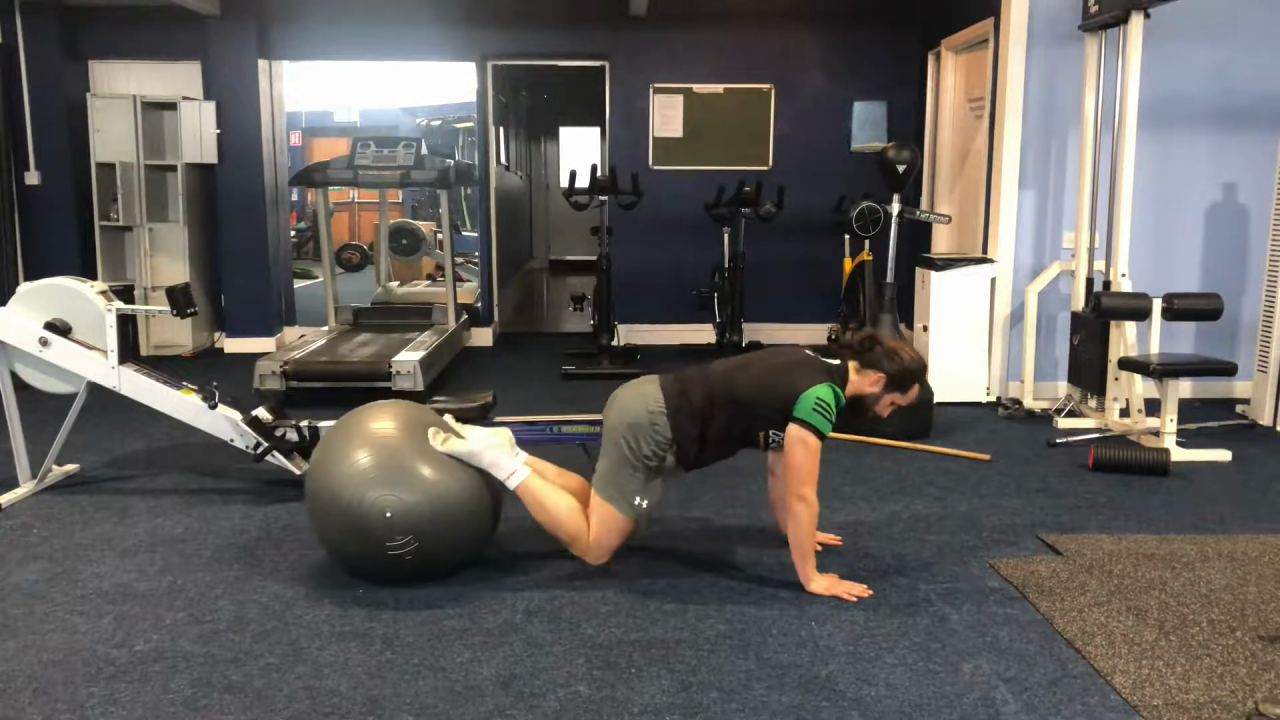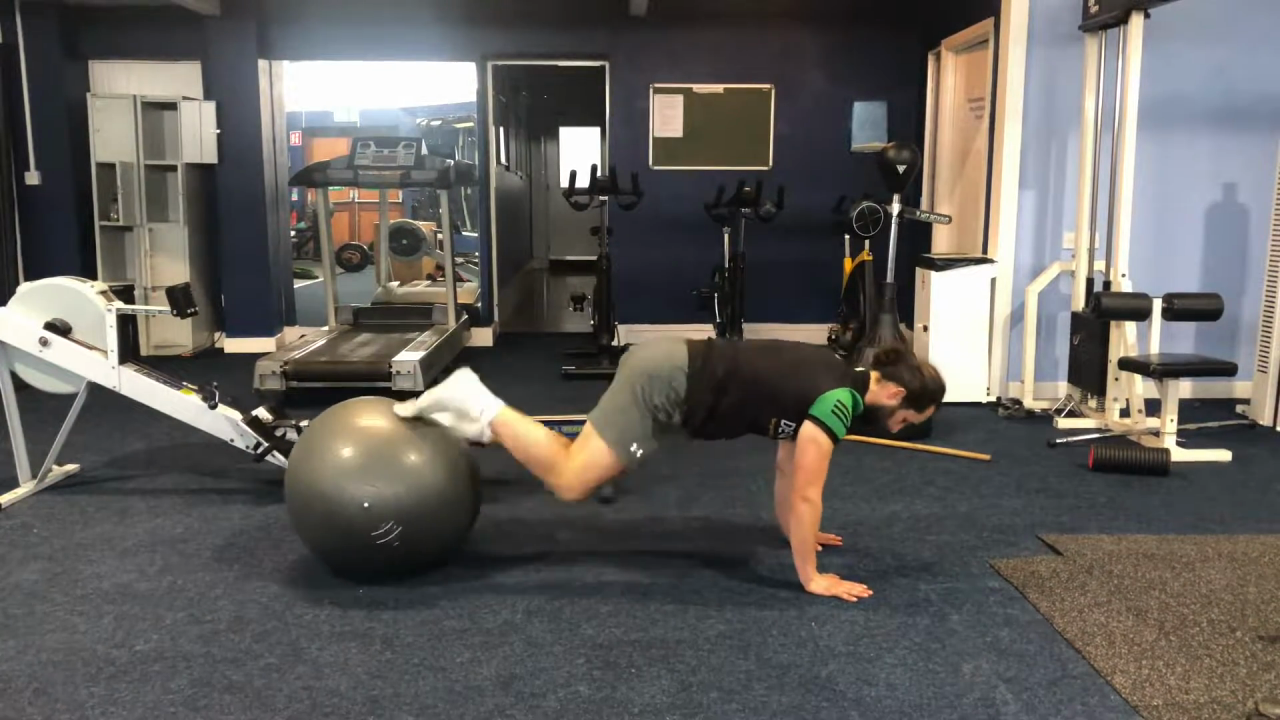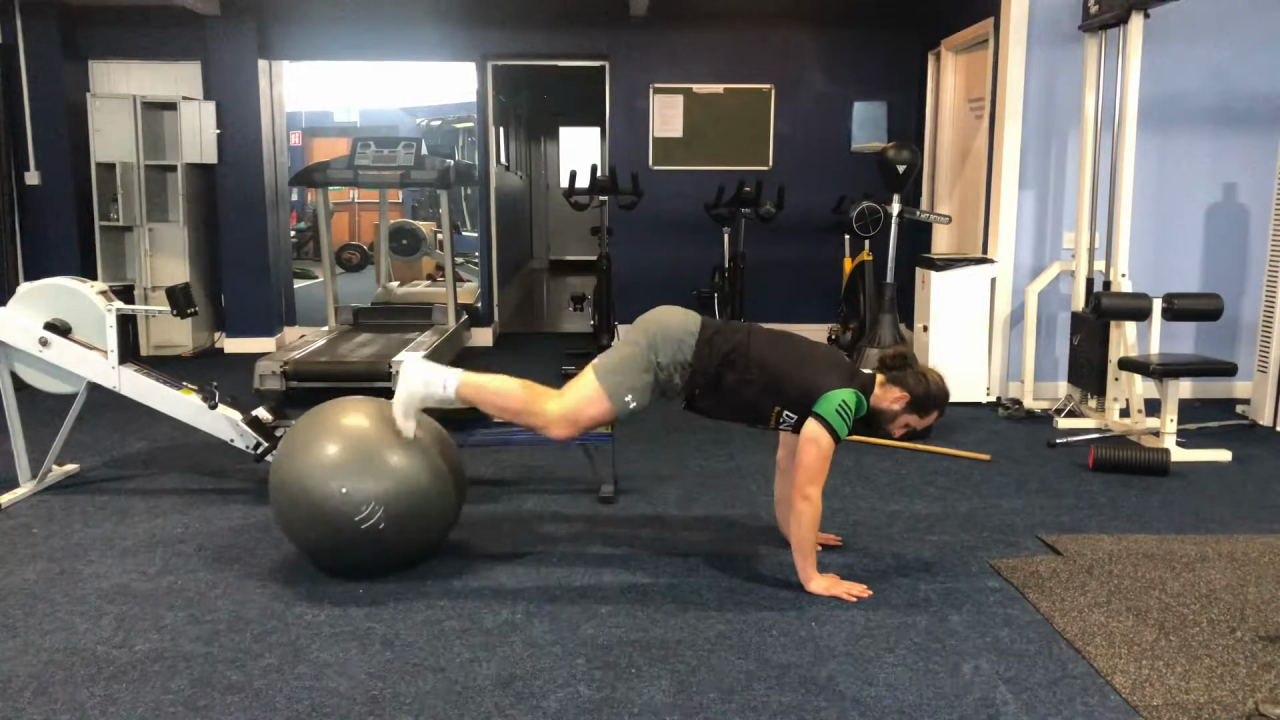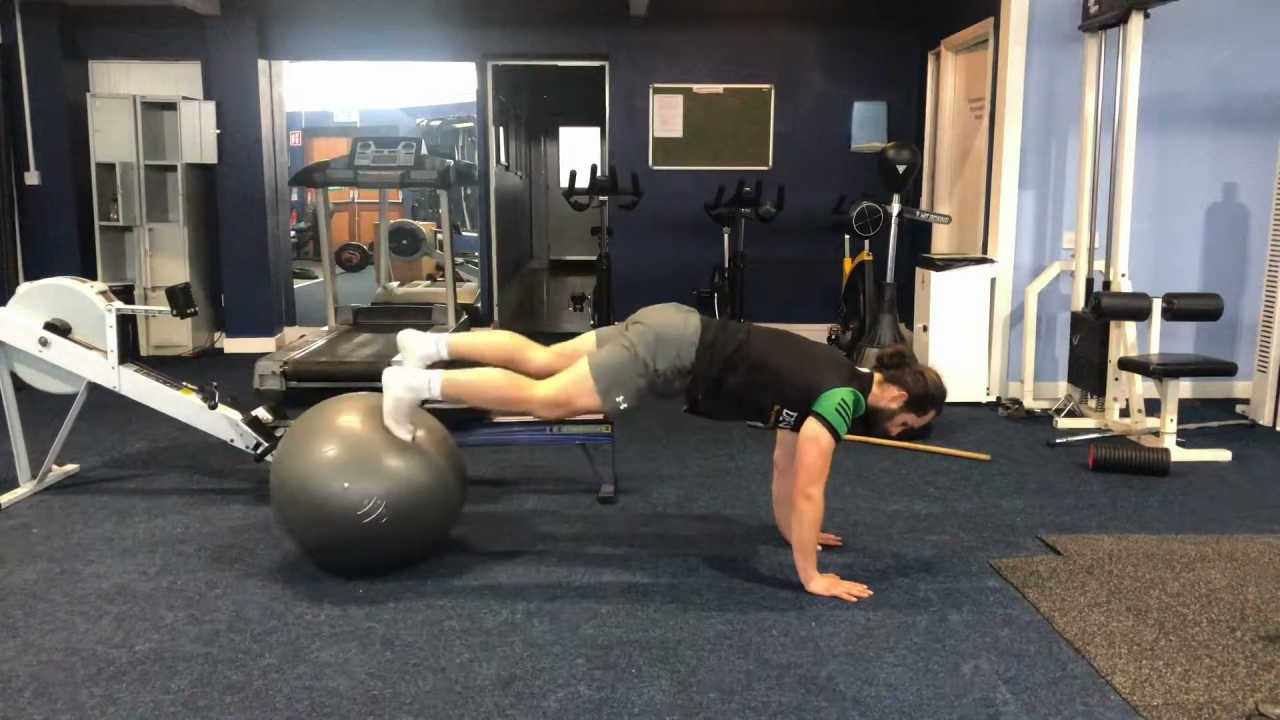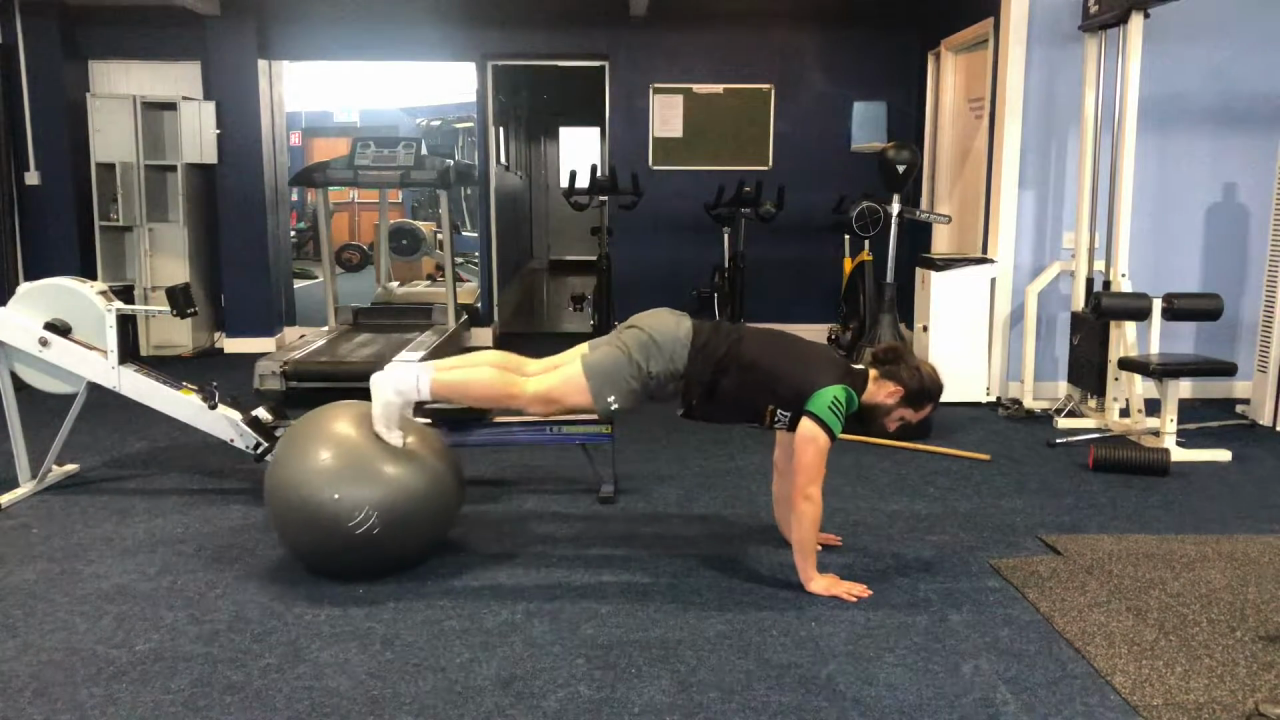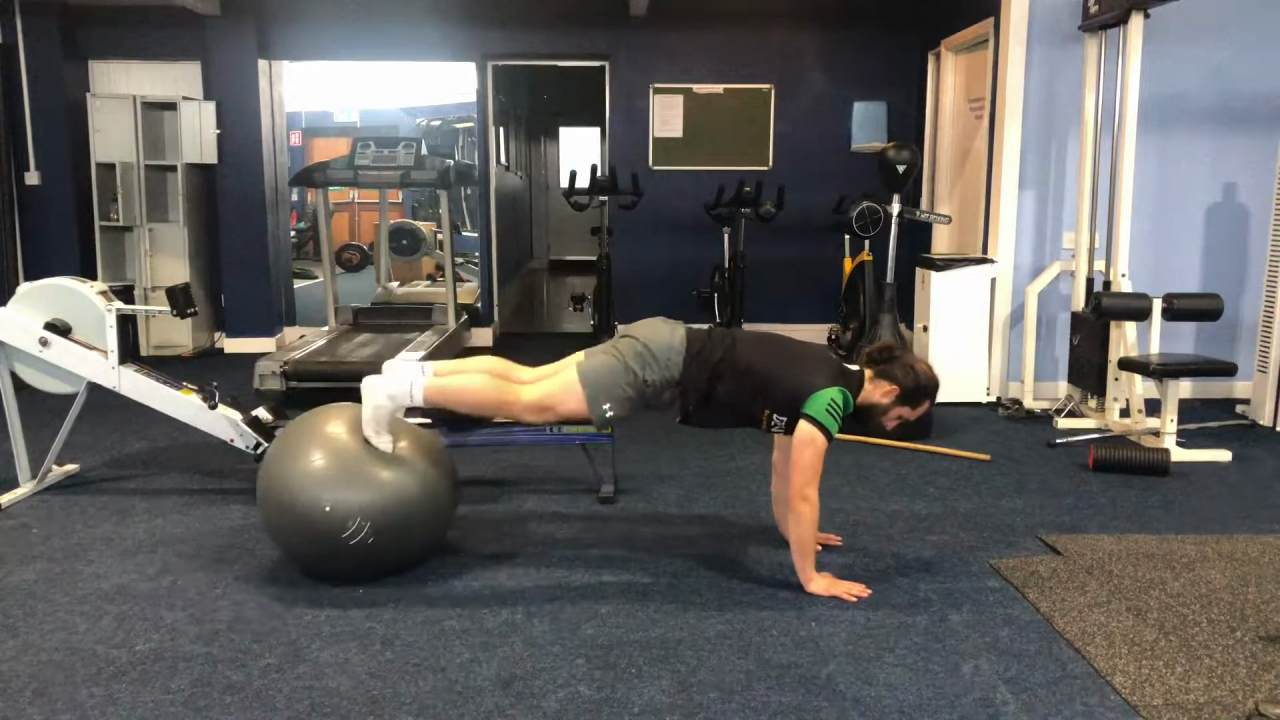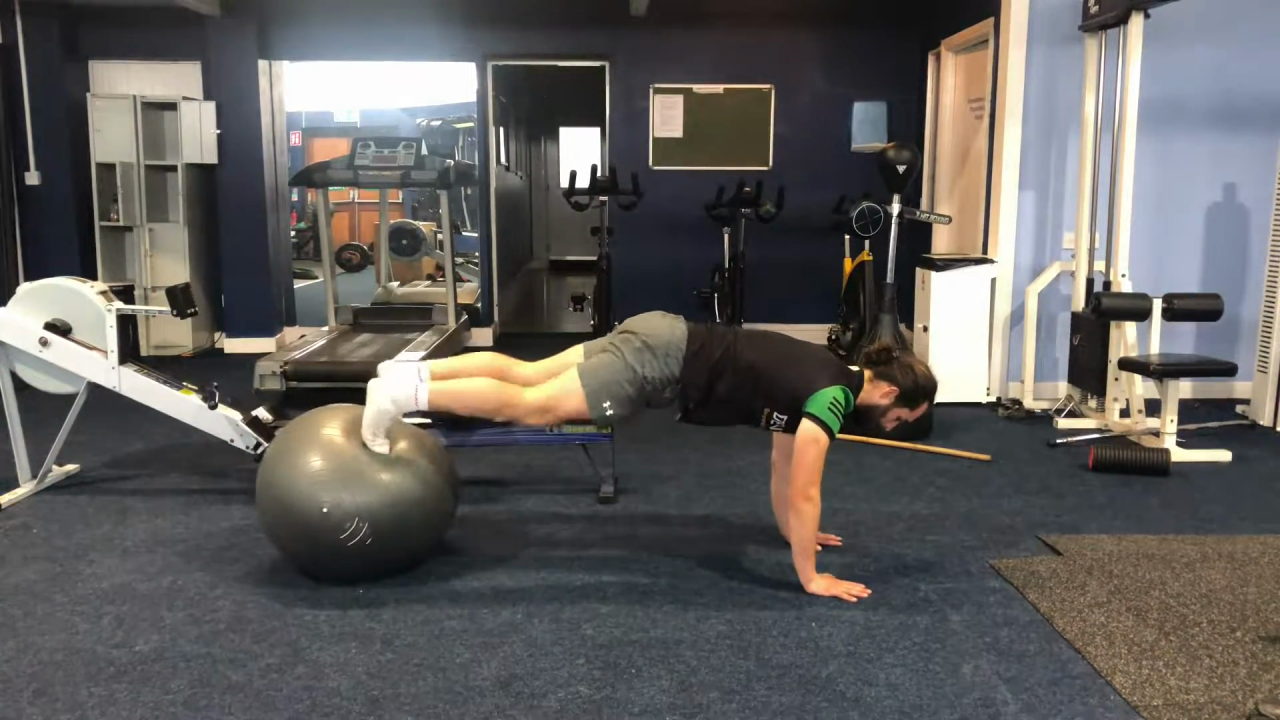
dt=0.2s
person 1, frame 1
left shoulder: (816, 369)
right shoulder: (819, 398)
left elbow: (777, 466)
right elbow: (800, 495)
left wrist: (794, 533)
right wrist: (810, 576)
left hip: (645, 401)
right hip: (648, 425)
left knee: (599, 506)
right knee: (592, 548)
left ankle: (497, 448)
right ankle: (495, 455)
person 1, frame 2
left shoulder: (837, 378)
right shoulder: (840, 401)
left elbow: (787, 466)
right elbow: (806, 493)
left wrist: (794, 534)
right wrist: (811, 576)
left hip: (667, 363)
right hip: (663, 381)
left knee: (580, 465)
right knee: (568, 481)
left ankle: (473, 419)
right ankle: (473, 399)
person 1, frame 3
left shoulder: (833, 383)
right shoulder: (842, 400)
left elbow: (787, 467)
right elbow: (806, 491)
left wrist: (793, 533)
right wrist: (811, 577)
left hip: (677, 334)
right hip: (674, 346)
left knee: (558, 408)
right knee: (555, 422)
left ankle: (444, 377)
right ankle: (436, 384)
person 1, frame 4
left shoulder: (825, 383)
right shoulder: (841, 400)
left elbow: (785, 465)
right elbow: (807, 492)
left wrist: (794, 534)
right wrist: (811, 577)
left hip: (675, 330)
right hip: (673, 348)
left knee: (540, 360)
right knee: (543, 400)
left ankle: (426, 347)
right ankle: (415, 383)
person 1, frame 5
left shoulder: (826, 375)
right shoulder: (834, 396)
left elbow: (784, 463)
right elbow: (807, 490)
left wrist: (792, 532)
right wrist: (812, 577)
left hip: (669, 335)
right hip: (667, 353)
left knee: (533, 371)
right knee: (533, 397)
left ankle: (416, 371)
right ankle: (406, 387)
person 1, frame 6
left shoulder: (824, 376)
right shoulder: (831, 398)
left elbow: (782, 463)
right elbow: (803, 492)
left wrist: (793, 533)
right wrist: (811, 577)
left hip: (664, 344)
right hip: (661, 364)
left knee: (530, 378)
right knee: (530, 404)
left ankle: (413, 373)
right ankle: (401, 392)
person 1, frame 7
left shoulder: (823, 379)
right shoulder: (831, 397)
left elbow: (781, 461)
right elbow: (805, 492)
left wrist: (792, 532)
right wrist: (811, 578)
left hip: (663, 341)
right hip: (660, 357)
left knee: (527, 376)
right knee: (531, 409)
left ankle: (411, 379)
right ankle: (405, 392)
